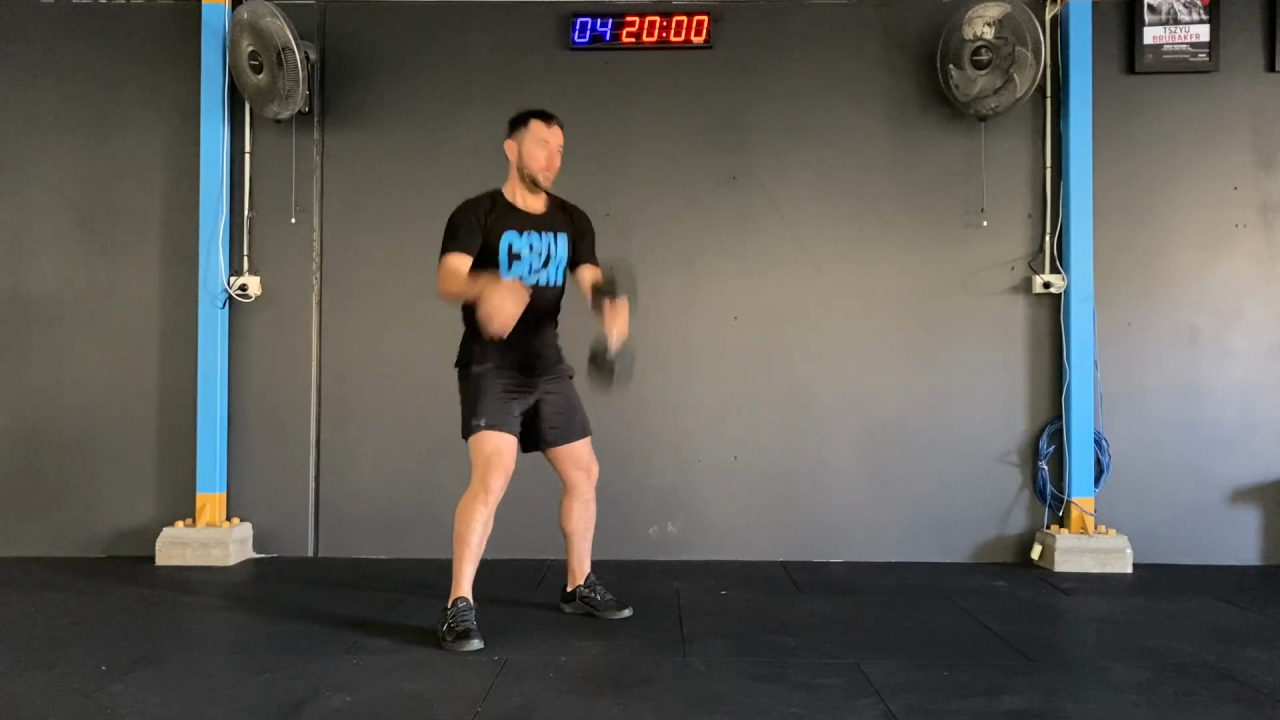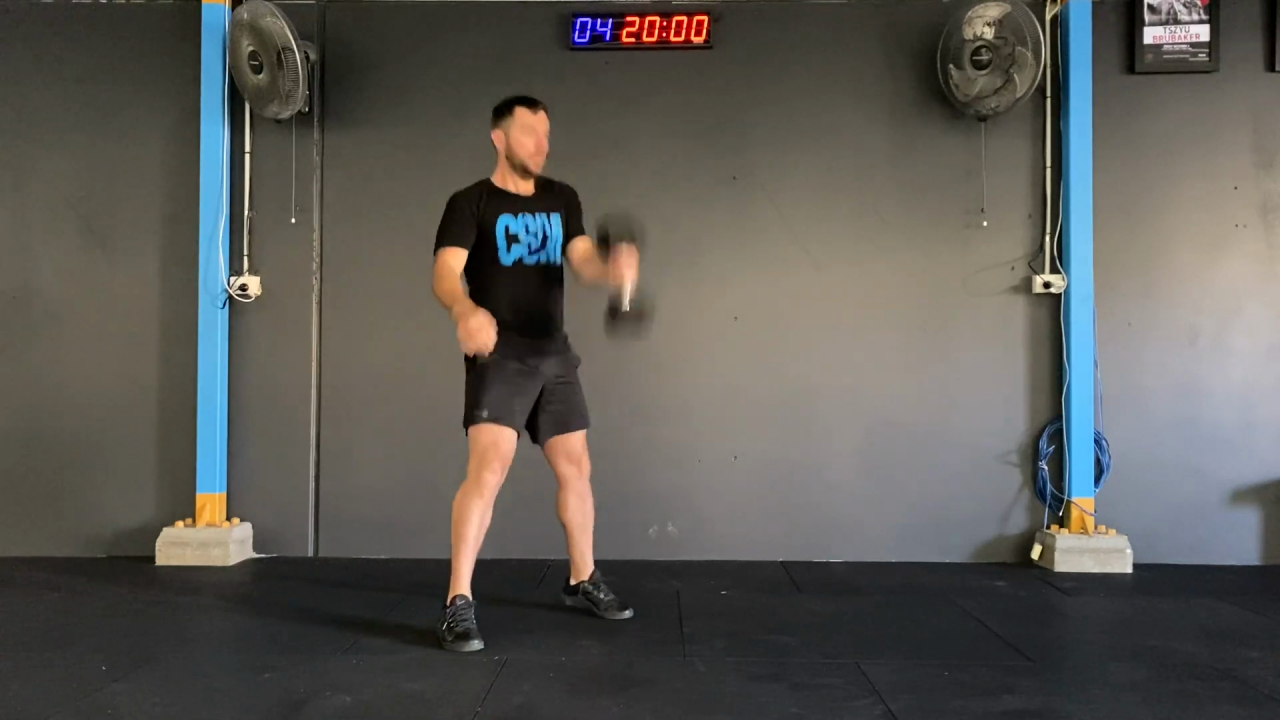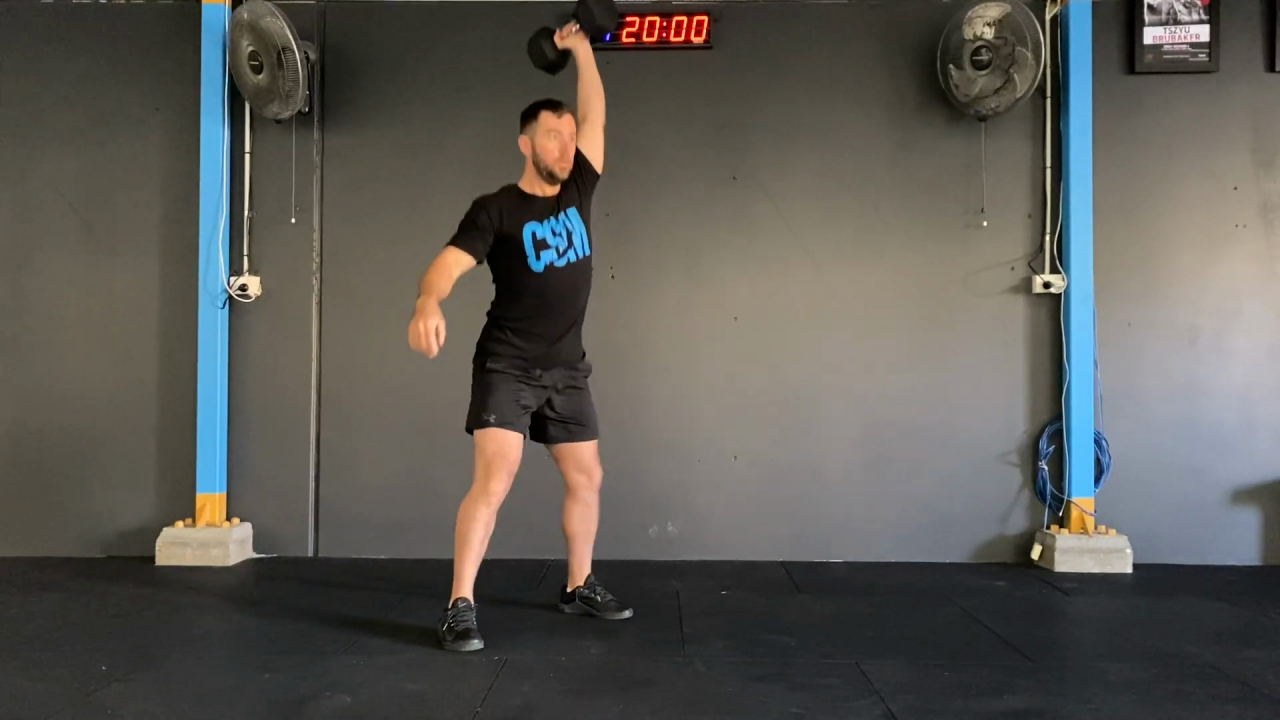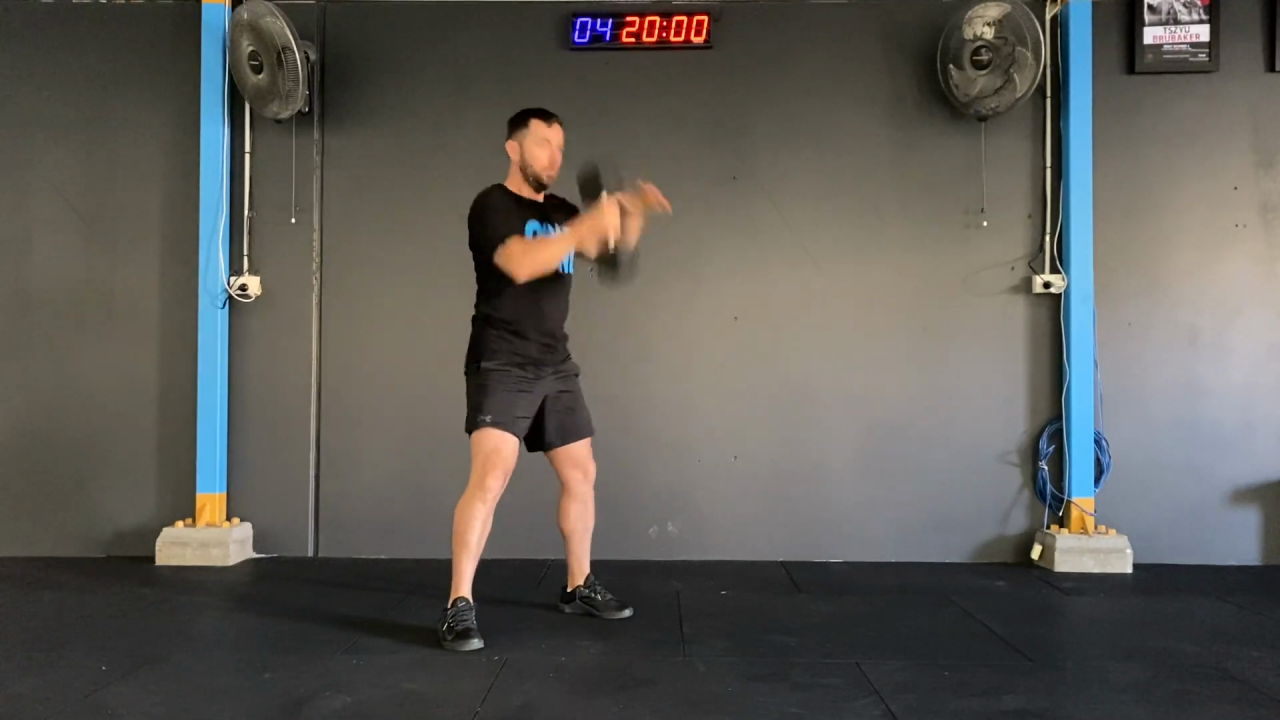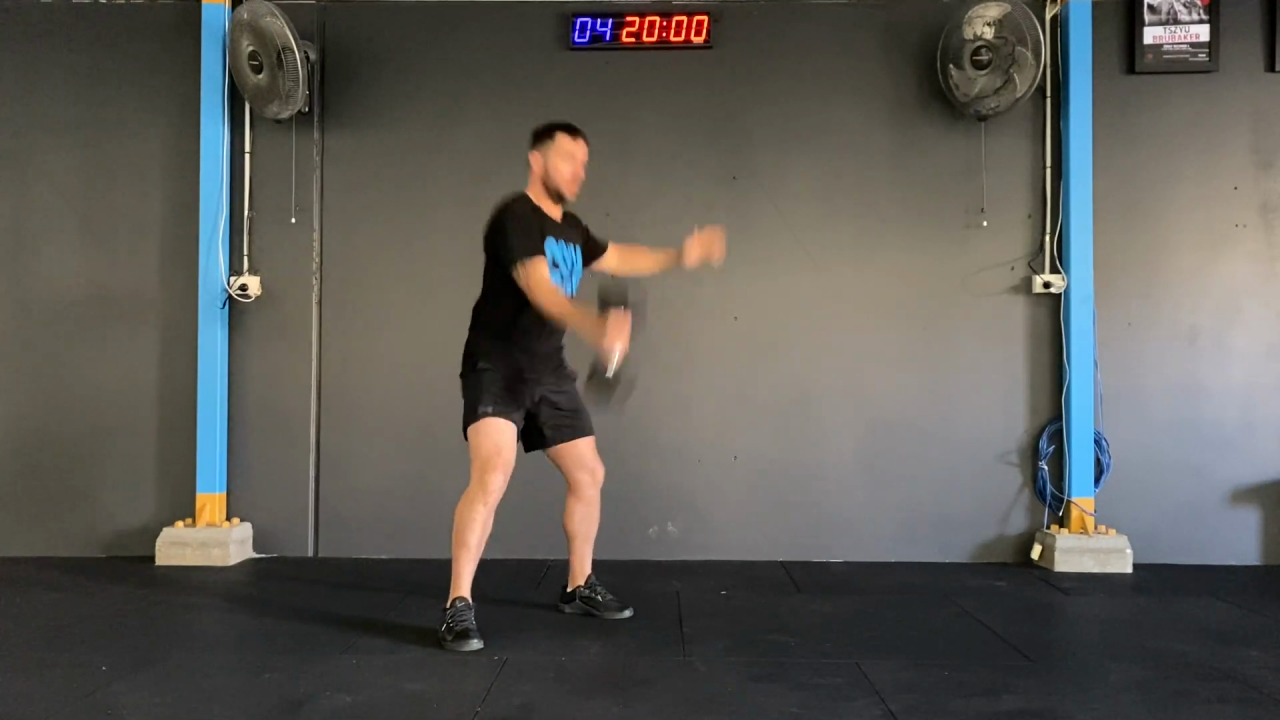
dt=1s
person 1, frame 1
left shoulder: (571, 220)
right shoulder: (478, 213)
left elbow: (590, 280)
right elbow: (450, 278)
left wrist: (612, 306)
right wrist: (485, 287)
left hip: (547, 369)
right hip: (490, 369)
left knee: (581, 473)
right knee: (492, 479)
left ankle: (580, 585)
right ankle: (459, 606)
person 1, frame 2
left shoulder: (561, 197)
right shoulder: (471, 202)
left elbow: (584, 262)
right elbow: (444, 274)
left wrist: (614, 268)
right wrist: (464, 313)
left hip: (554, 358)
right hip: (499, 359)
left knee: (575, 469)
right knee: (488, 472)
left ankle: (583, 581)
right ankle: (458, 602)
person 1, frame 3
left shoulder: (578, 190)
right shoulder: (497, 210)
left elbow: (596, 117)
right elbow: (448, 263)
left wrist: (582, 51)
right wrist: (428, 304)
left hip: (567, 369)
right hip: (507, 367)
left knee: (584, 478)
right knee: (494, 481)
left ankle: (579, 586)
right ankle: (460, 604)
person 1, frame 4
left shoulder: (557, 210)
right shoulder: (492, 204)
left elbow: (609, 250)
right elbow: (520, 265)
left wrist: (632, 211)
right wrist: (589, 224)
left hip: (554, 366)
right hip: (500, 366)
left knee: (580, 475)
right knee: (489, 481)
left ankle: (578, 587)
right ankle: (458, 605)
person 1, frame 5
left shoulder: (570, 226)
right shoulder: (516, 216)
left elbow: (618, 262)
right elbow: (542, 292)
left wrist: (679, 257)
right wrist: (597, 329)
left hip: (549, 370)
right hip: (495, 367)
left knee: (588, 474)
right knee: (492, 476)
left ankle: (580, 586)
right ankle: (458, 605)
